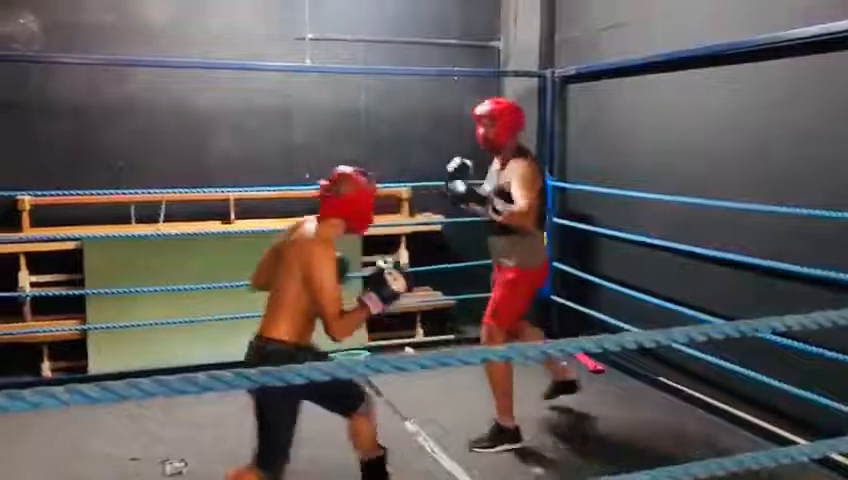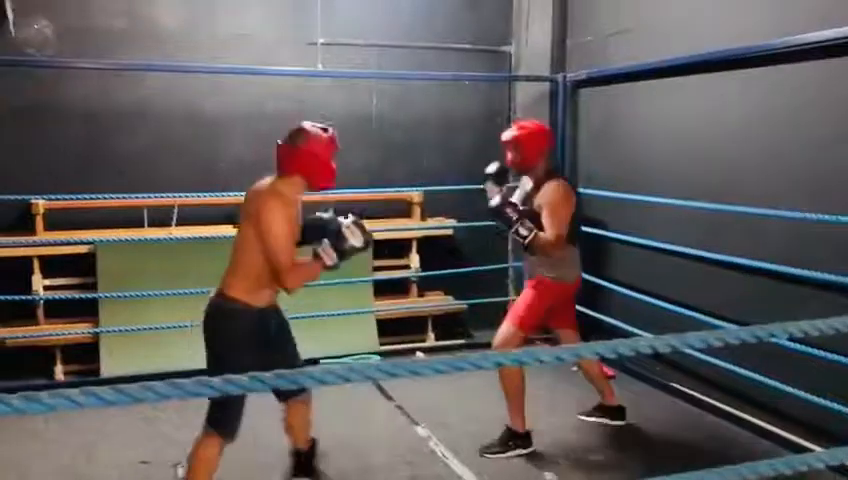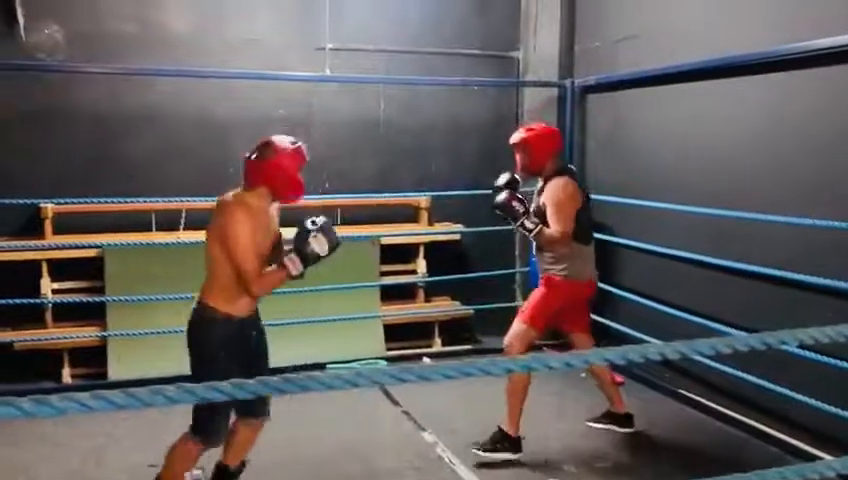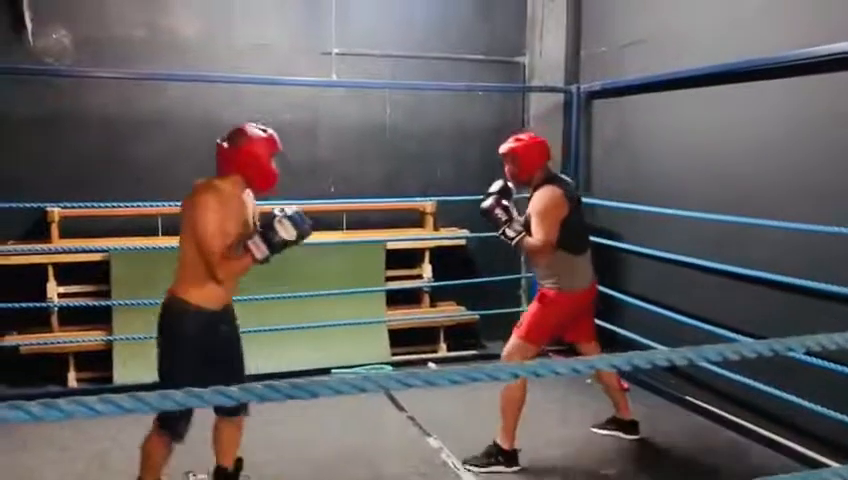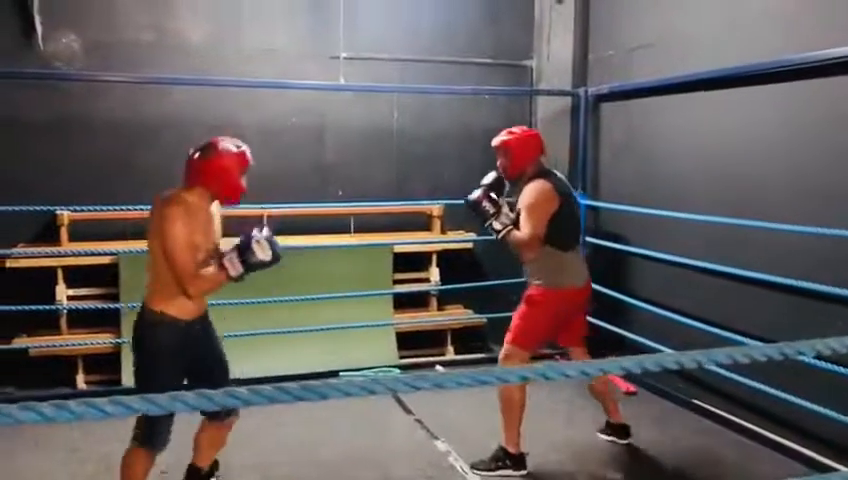
dt=0.2s
person 1, frame 1
left shoulder: (521, 167)
right shoulder: (498, 161)
left elbow: (527, 218)
right elbow: (492, 206)
left wrist: (482, 200)
right wrist: (466, 188)
left hip: (522, 266)
right hip: (510, 262)
left knee: (491, 340)
right knee: (517, 326)
left ankle: (507, 427)
right ankle: (563, 375)
person 1, frame 2
left shoulder: (554, 190)
right shoulder: (529, 181)
left elbow: (555, 244)
right elbow: (514, 212)
left wrist: (516, 224)
right wrist: (495, 188)
left hip: (555, 280)
right hip: (545, 278)
left knee: (503, 344)
right knee: (570, 342)
left ankle: (518, 433)
right ankle: (611, 405)
person 1, frame 3
left shoulder: (561, 187)
right shoulder: (550, 181)
left elbow: (559, 241)
right elbow: (543, 224)
left wrist: (522, 217)
right wrist: (512, 199)
left hip: (568, 279)
right hip: (570, 278)
left knee: (514, 345)
right knee: (583, 345)
left ankle: (509, 436)
right ankle: (619, 412)
person 1, frame 4
left shoulder: (547, 196)
right shoulder: (555, 187)
left elbow: (541, 251)
right elbow: (539, 235)
left wrist: (505, 224)
right wrist: (507, 209)
left hip: (561, 292)
right hip: (579, 287)
left knee: (513, 358)
right knee: (591, 351)
left ankle: (504, 450)
right ankle: (625, 418)
person 1, frame 5
left shoulder: (537, 190)
right shoulder: (552, 180)
left elbow: (528, 247)
left wrist: (493, 218)
right wrist: (499, 205)
left hip: (551, 290)
right hip: (575, 286)
left knee: (509, 362)
right knee: (578, 355)
right ankle: (617, 423)
person 2, frame 1
left shoulder: (306, 230)
right shoulder: (319, 250)
left elbow: (258, 280)
right elbow: (337, 329)
right wrist: (376, 298)
left hip: (295, 354)
right hip: (278, 360)
left knee: (359, 405)
person 2, frame 2
left shoulder: (287, 196)
right shoulder: (272, 202)
right elbow: (288, 279)
left wrist: (305, 232)
right wrist: (332, 250)
left hip: (265, 314)
right hip: (235, 320)
left knee: (298, 393)
right knee: (222, 428)
person 2, frame 3
left shoulder: (268, 208)
right shoulder: (236, 212)
right elbow: (255, 285)
left wrist: (301, 245)
right wrist: (299, 259)
left hip: (247, 323)
right hip: (214, 327)
left knee: (254, 414)
right knee: (207, 432)
person 2, frame 4
left shoulder: (245, 198)
right shoulder: (207, 198)
left elbow: (244, 250)
right elbow: (220, 270)
left wrist: (283, 233)
right wrist: (266, 243)
left hip: (222, 317)
right hip: (185, 319)
left knee: (234, 410)
right knee: (172, 426)
person 2, frame 5
left shoulder: (211, 208)
right shoulder: (174, 211)
right elbow: (191, 284)
left wrist: (249, 254)
right wrist: (239, 261)
left hip: (198, 326)
right hip: (162, 331)
left knee: (223, 413)
right knee: (151, 436)
